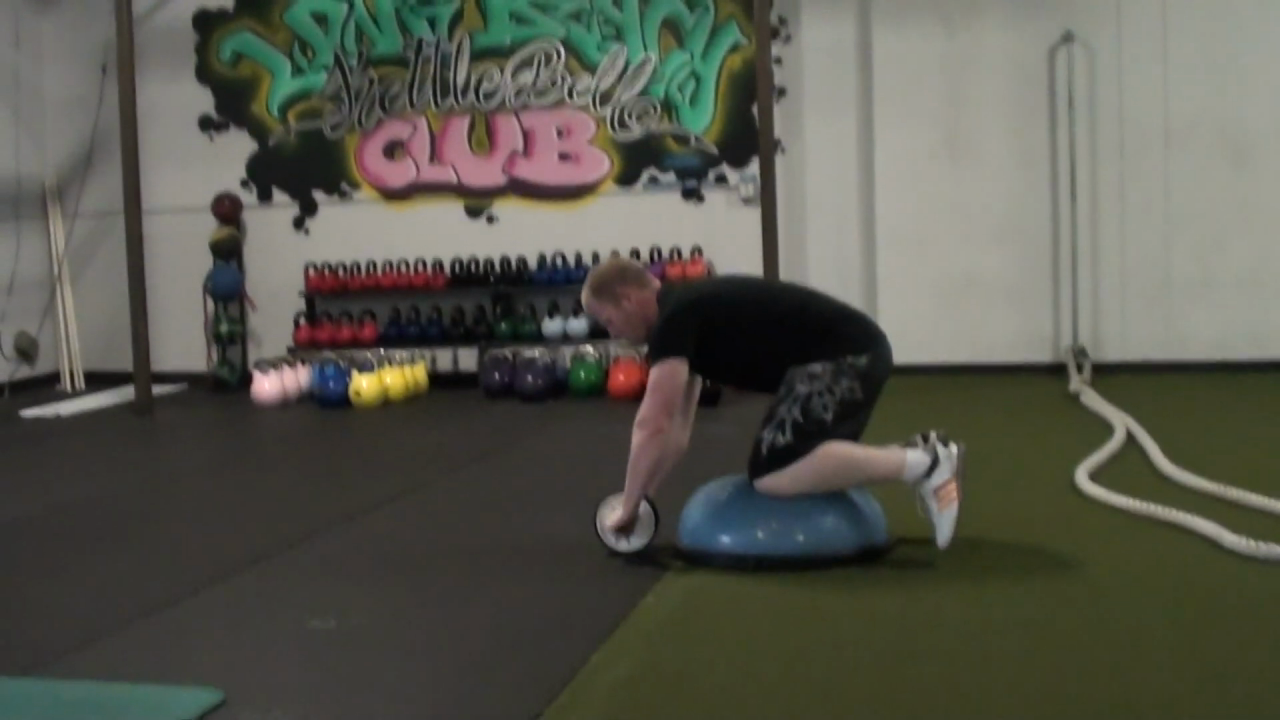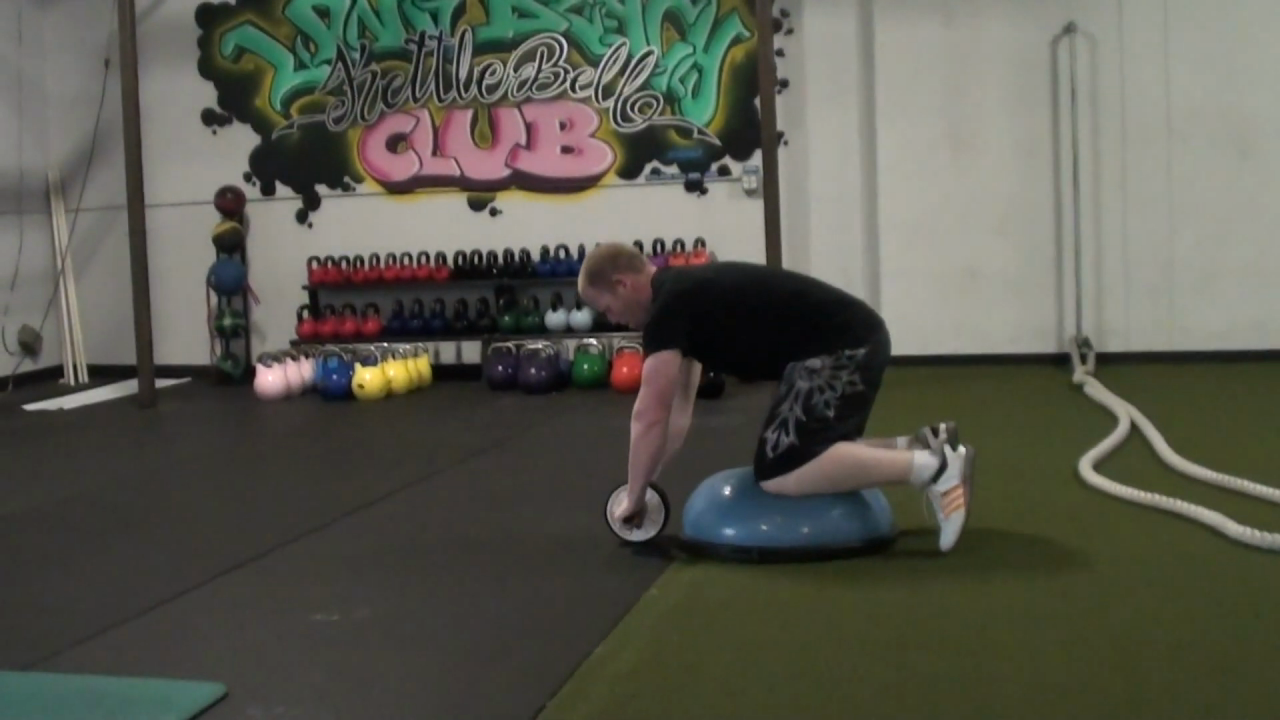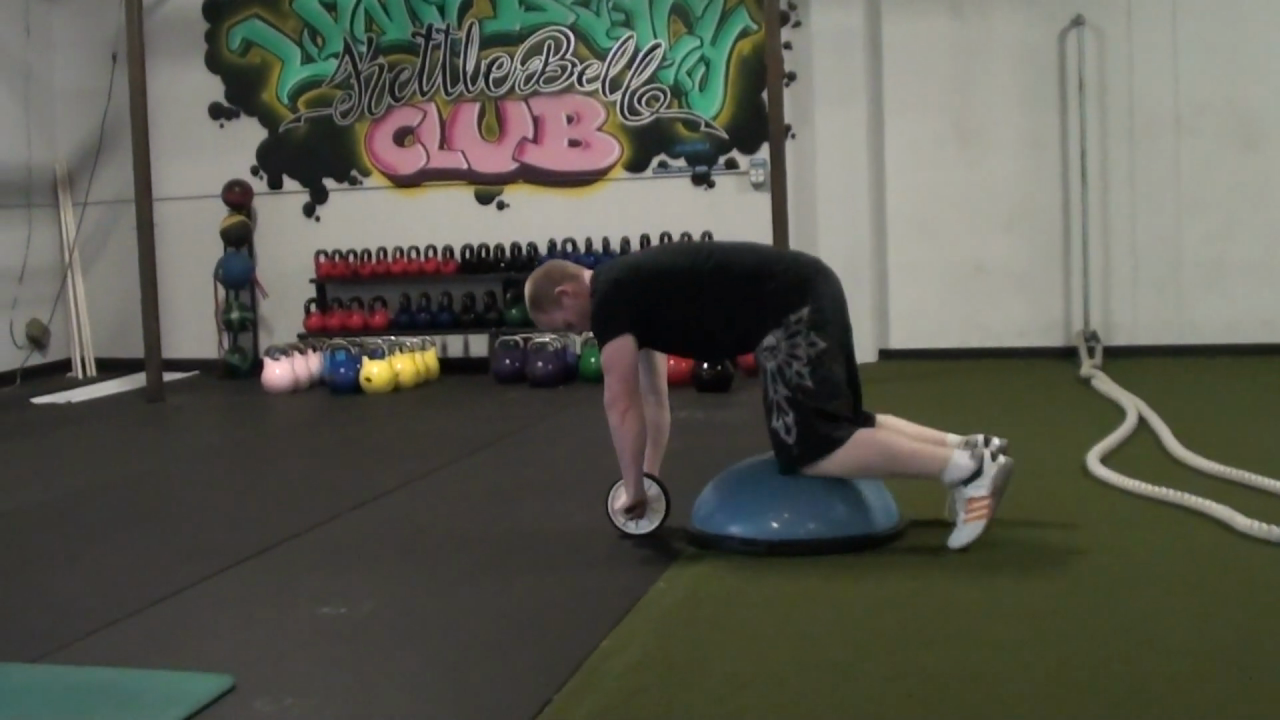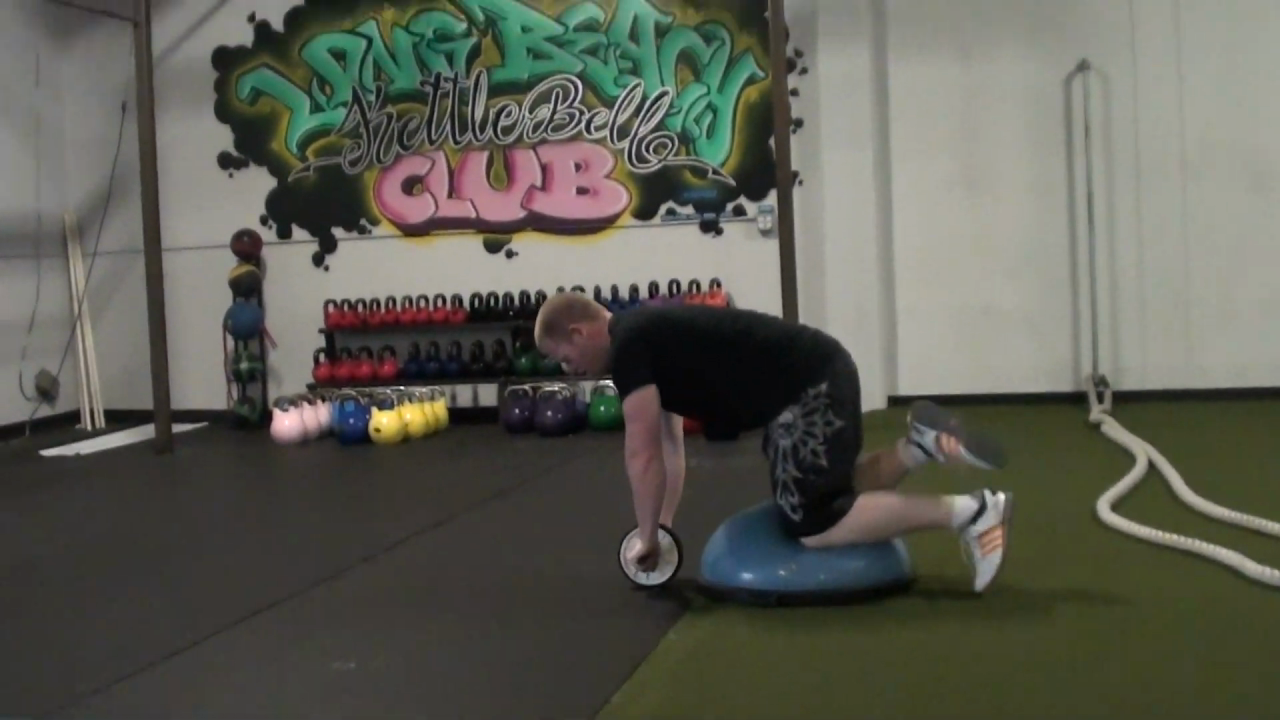
dt=0.7s
person 1, frame 1
left shoulder: (675, 318)
right shoulder: (684, 315)
left elbow: (652, 426)
right elbow: (676, 427)
left wrist: (629, 509)
right wrist: (641, 497)
left hip: (844, 357)
right hip: (854, 354)
left knee: (772, 473)
right knee: (802, 465)
left ankle: (923, 464)
right ankle: (915, 454)
person 1, frame 2
left shoulder: (669, 305)
right shoulder: (682, 296)
left elbow: (650, 416)
right elbow: (676, 411)
left wrist: (633, 500)
right wrist: (649, 483)
left hip: (842, 348)
right hip: (853, 342)
left knee: (778, 472)
right knee: (811, 458)
left ankle: (930, 467)
right ankle: (922, 447)
person 1, frame 3
left shoulder: (609, 298)
right shoulder: (631, 289)
left elbow: (621, 404)
right elbow: (651, 394)
left wrist: (633, 489)
right wrist: (651, 474)
left hip: (792, 306)
right hip: (808, 293)
left knee: (809, 447)
right knee: (843, 425)
left ankle: (967, 469)
right ankle: (971, 448)
person 1, frame 4
left shoulder: (629, 345)
right shoulder: (646, 336)
left elbow: (642, 454)
right elbow: (669, 443)
left wrist: (648, 539)
right wrist: (665, 526)
left hip: (806, 386)
right hip: (818, 374)
left knee: (814, 524)
right knee: (829, 499)
left ankle: (971, 510)
right ankle: (921, 443)
